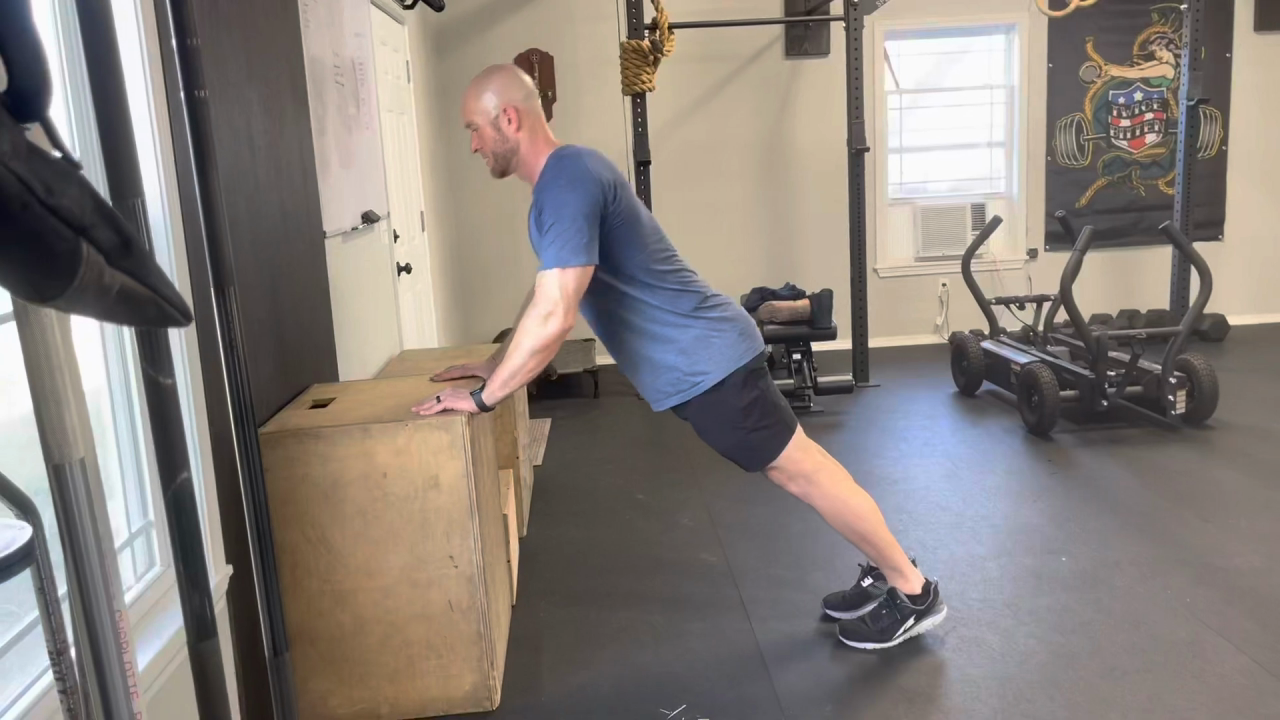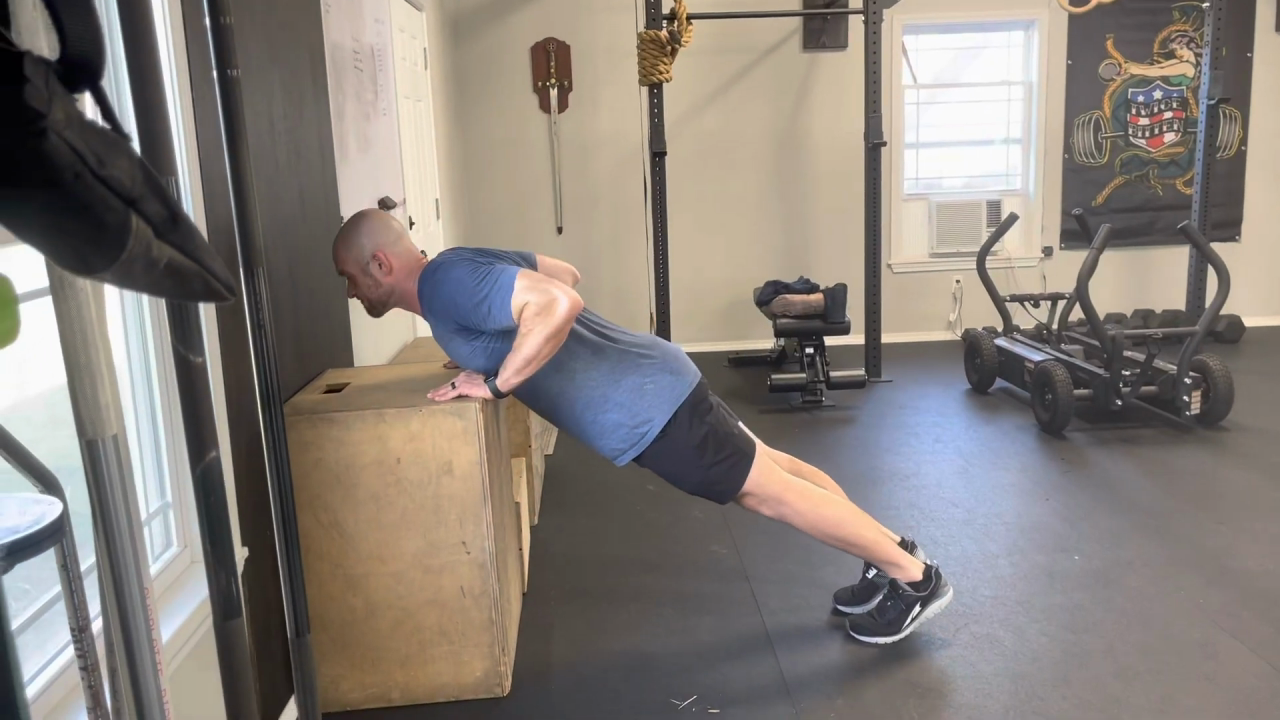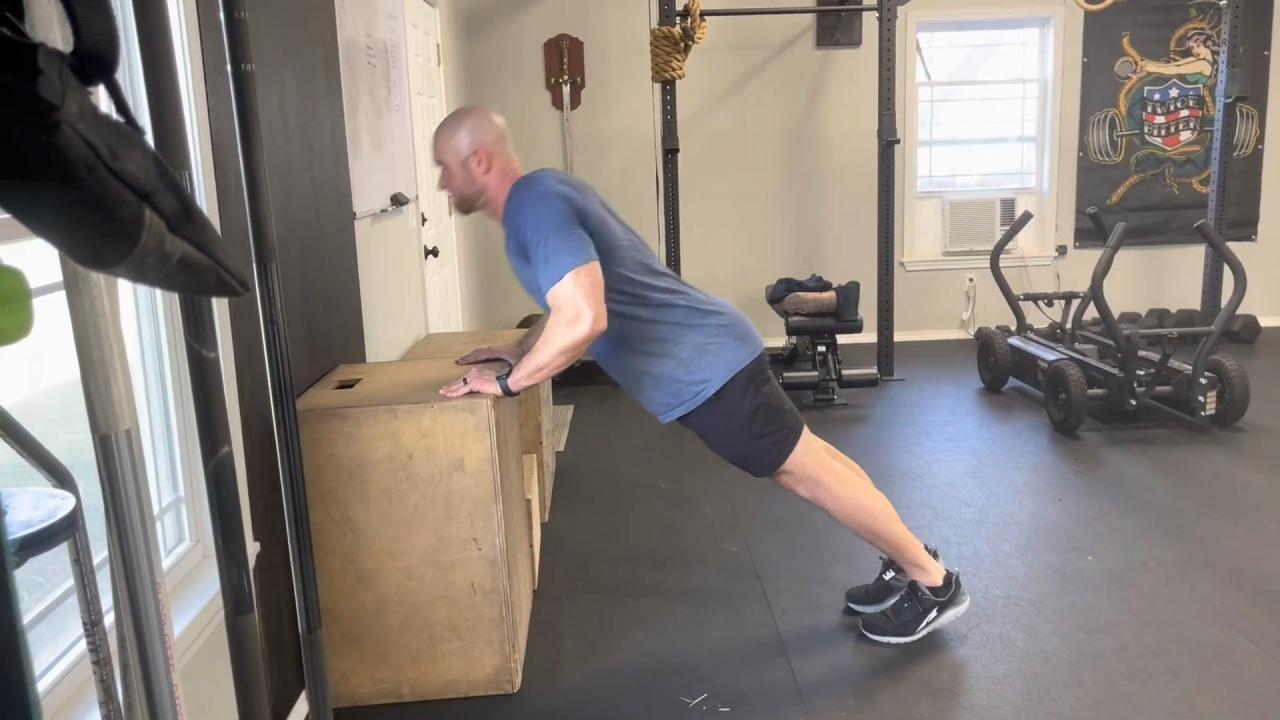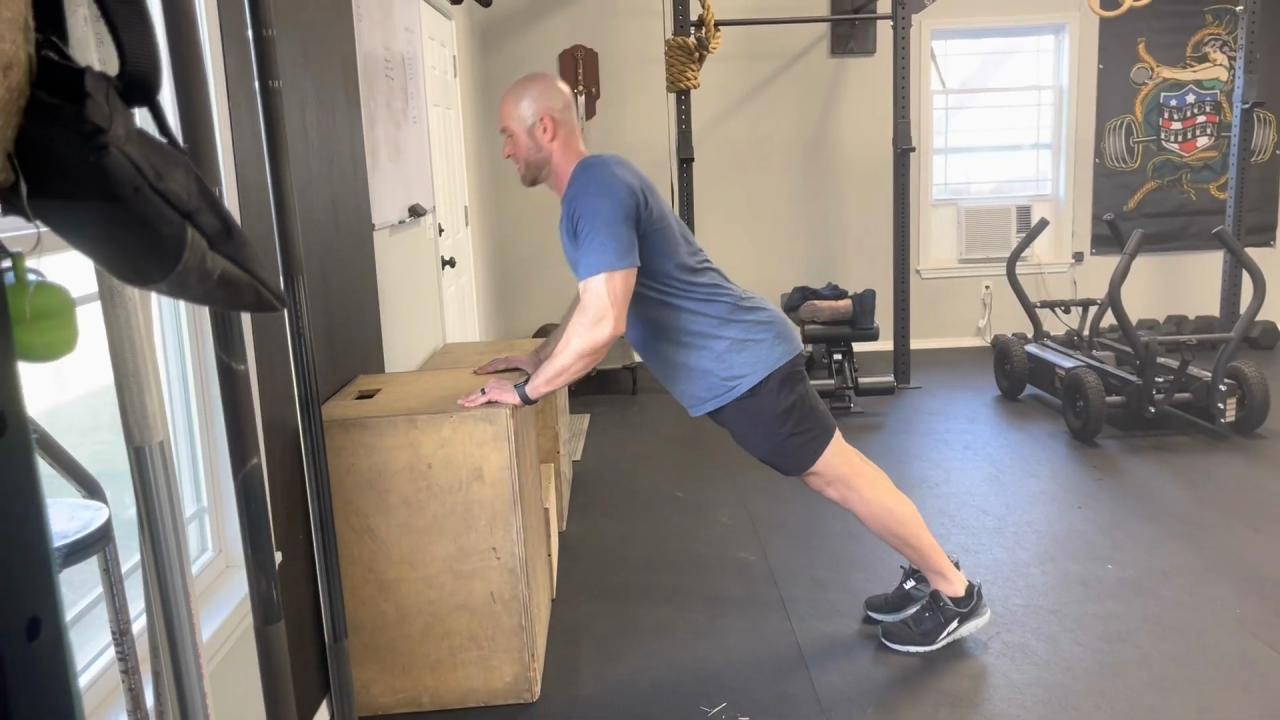
dt=1s
person 1, frame 1
left shoulder: (567, 182)
right shoulder: (568, 170)
left elbow: (553, 320)
right elbow: (556, 292)
left wrist: (482, 398)
right wrist: (495, 362)
left hip: (702, 362)
right hip: (704, 349)
left knee: (800, 471)
right knee: (797, 465)
left ankle: (914, 591)
right ankle: (886, 571)
person 1, frame 2
left shoulder: (447, 286)
right shoulder: (461, 267)
left elbow: (558, 305)
right elbow: (565, 273)
left wrist: (495, 383)
left hip: (648, 409)
right hip: (655, 384)
left knee: (771, 491)
right knee: (768, 471)
left ankle: (914, 578)
right ankle: (891, 554)
person 1, frame 3
left shoulder: (532, 208)
right shoulder: (546, 191)
left elbow: (583, 322)
left wrist: (509, 382)
right wrist: (521, 349)
left hip: (701, 370)
right hip: (709, 354)
left knee: (810, 473)
right knee: (811, 462)
left ankle: (934, 583)
right ankle: (909, 564)
person 1, frame 4
left shoulder: (598, 192)
right shoulder: (596, 181)
left elbow: (603, 324)
right elbow: (599, 293)
left wrist: (526, 390)
right wrist: (539, 355)
left hip: (740, 365)
right hip: (742, 354)
left knee: (840, 476)
right knee: (837, 468)
left ankle: (957, 594)
right ankle: (927, 575)
